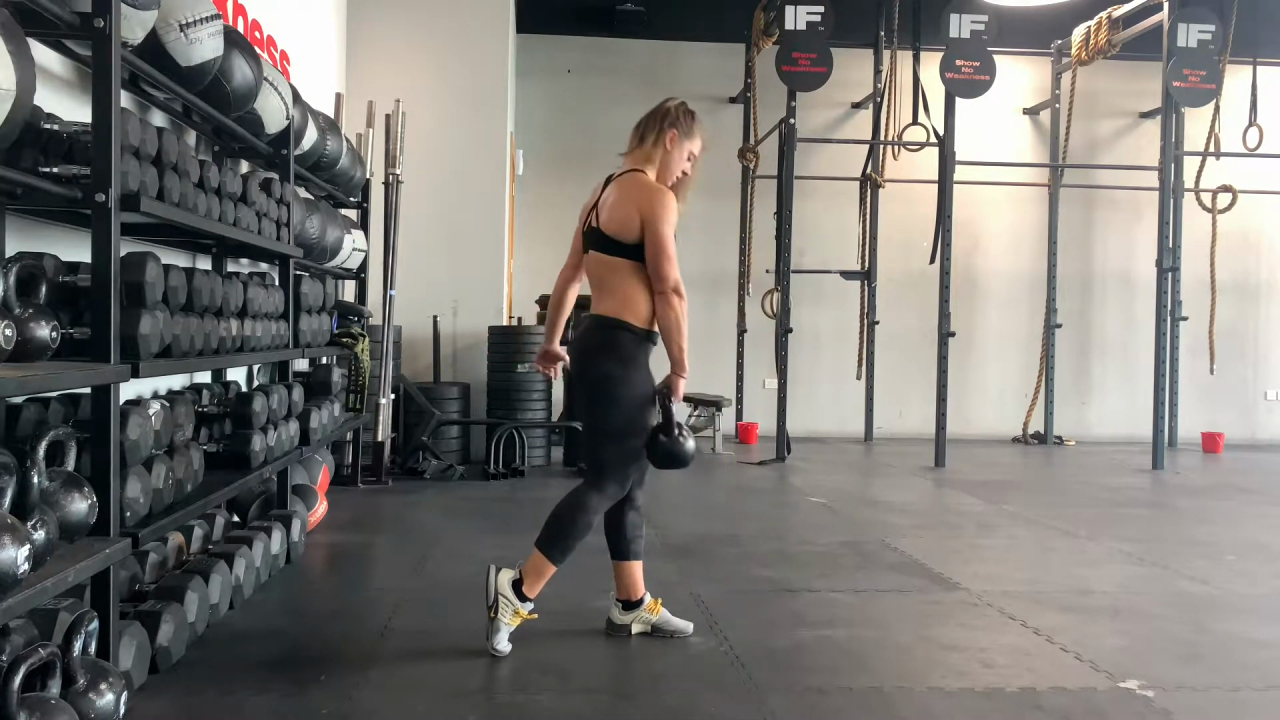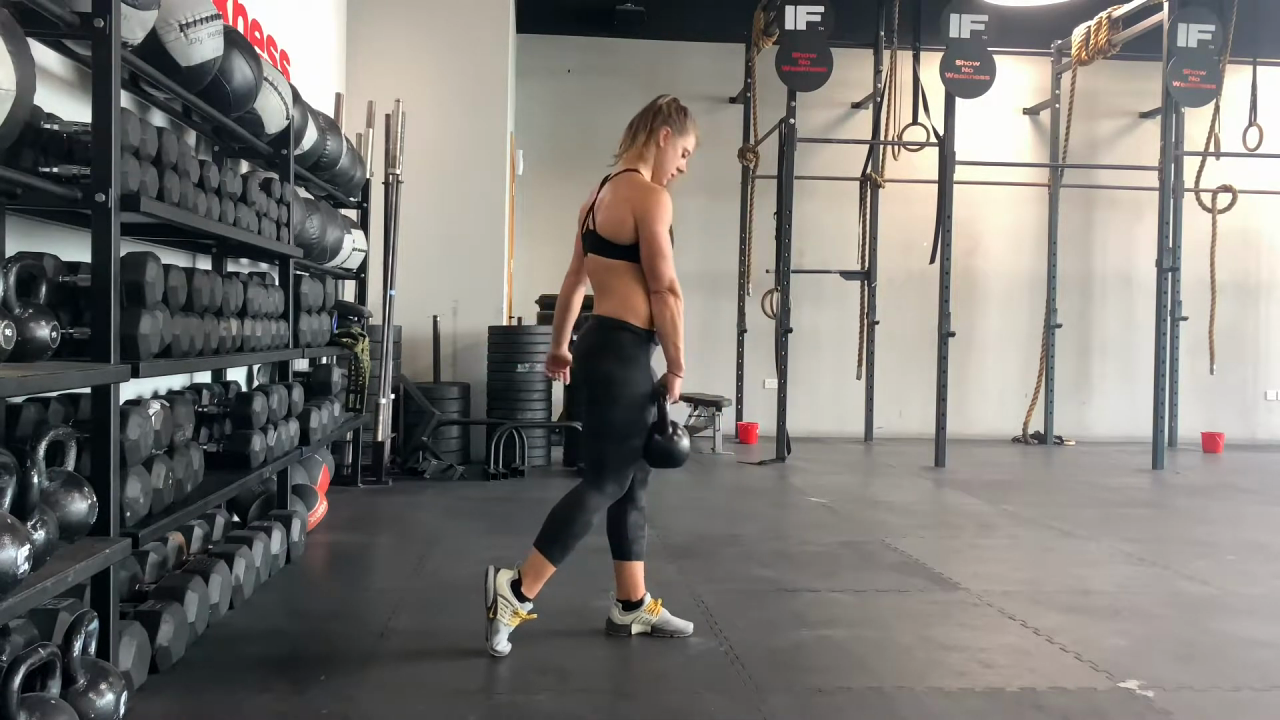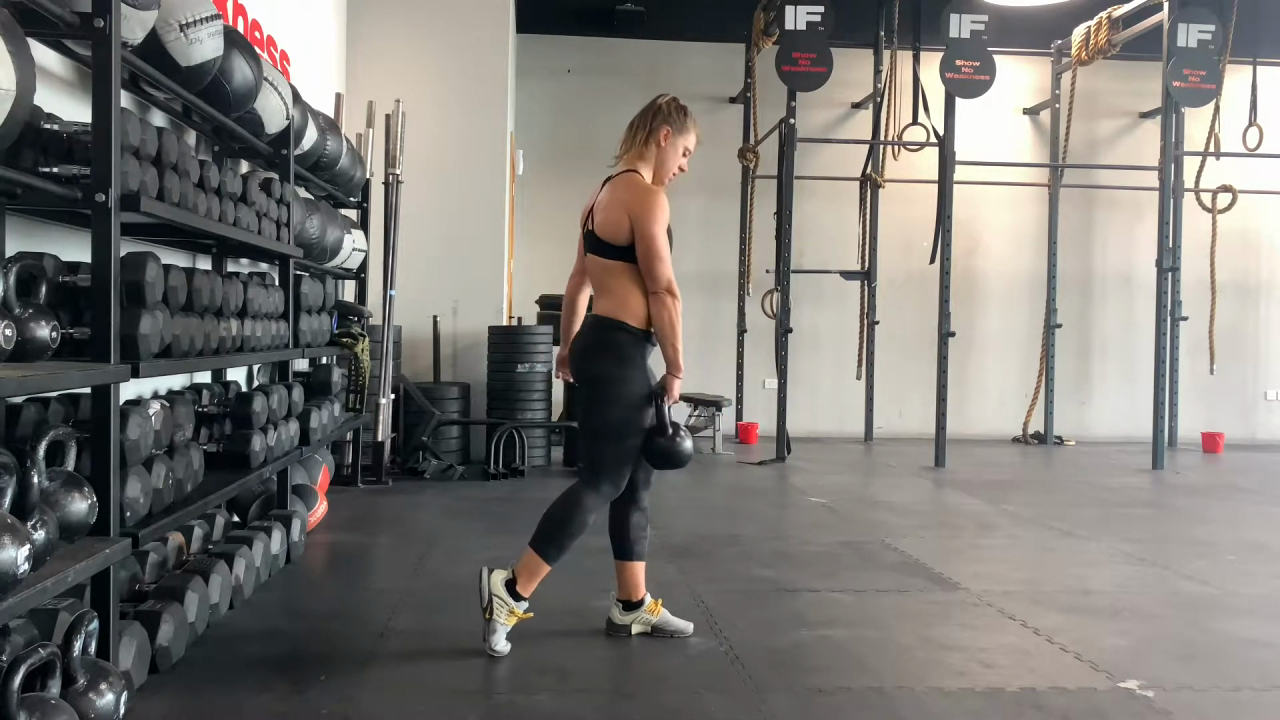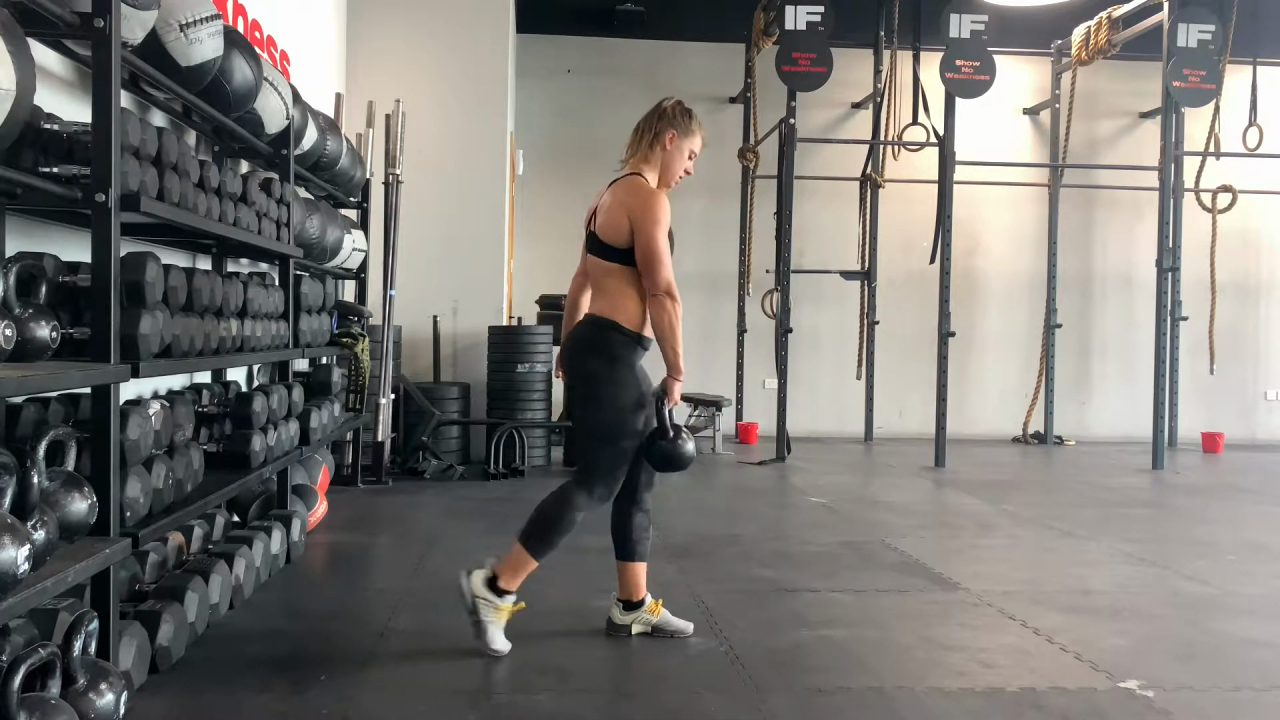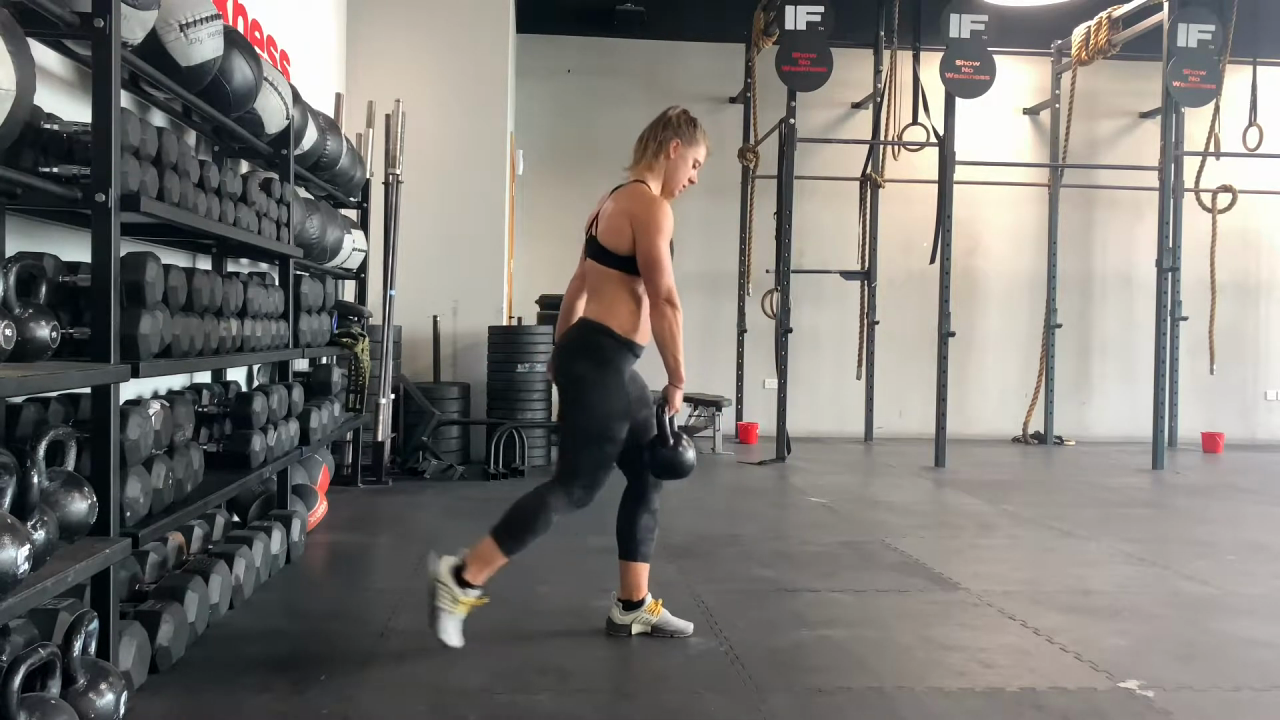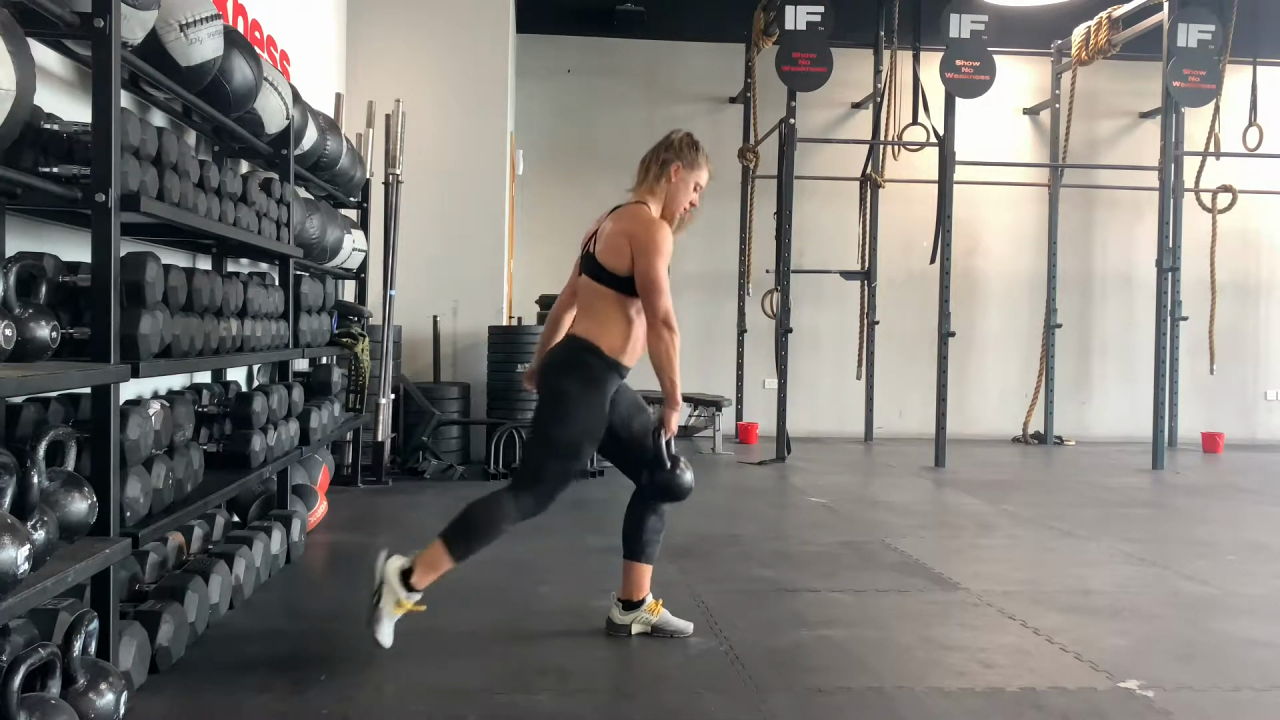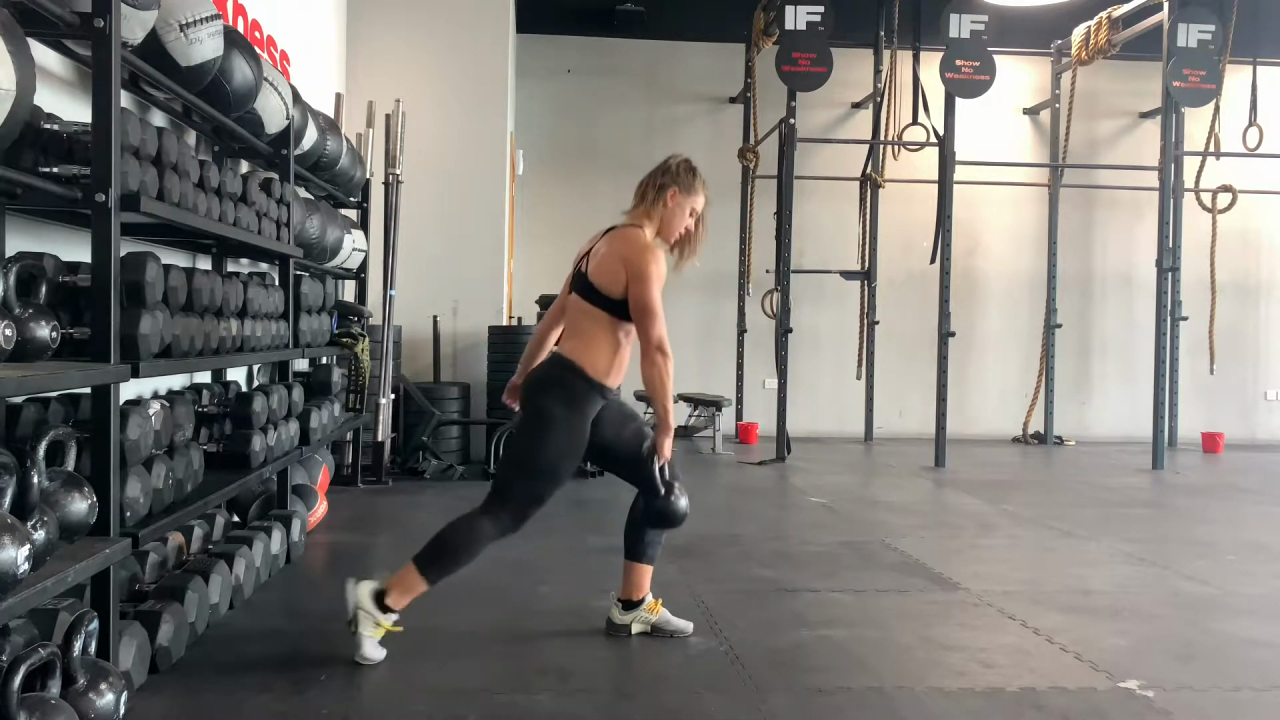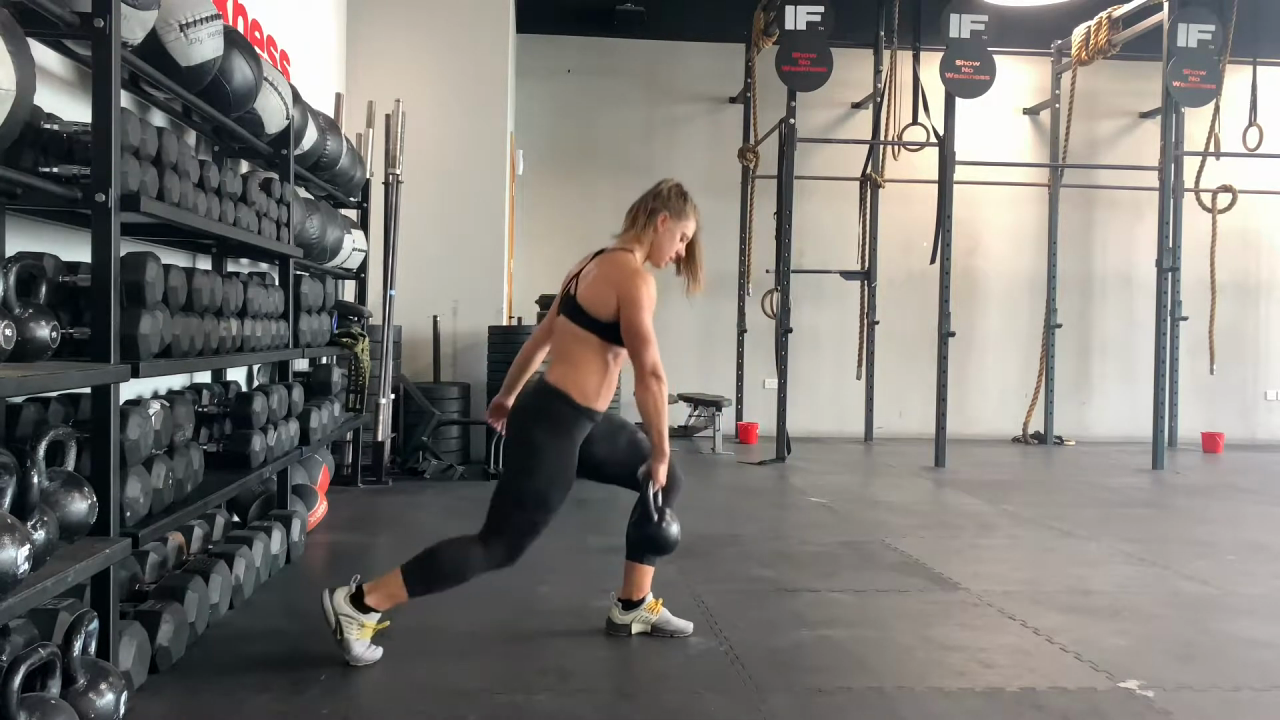
dt=0.1s
person 1, frame 1
left shoulder: (605, 191)
right shoulder: (654, 197)
left elbow: (570, 276)
right elbow: (669, 291)
left wrist: (553, 340)
right wrist: (680, 370)
left hip: (600, 345)
right hip: (620, 352)
left knee: (628, 479)
right knee: (608, 482)
left ankle: (631, 605)
right ankle: (515, 592)
person 1, frame 2
left shoulder: (604, 192)
right shoulder: (649, 197)
left elbow: (574, 279)
right elbow: (665, 290)
left wrist: (560, 344)
right wrist: (676, 368)
left hip: (603, 346)
right hip: (621, 353)
left knee: (630, 480)
right knee: (605, 482)
left ankle: (631, 606)
right ankle: (514, 592)
person 1, frame 3
left shoulder: (606, 192)
right shoulder: (646, 197)
left elbow: (579, 281)
right elbow: (662, 291)
left wrist: (568, 346)
right wrist: (675, 369)
left hip: (600, 346)
right hip: (618, 353)
left knee: (633, 480)
right knee: (602, 482)
left ankle: (631, 606)
right ankle: (510, 591)
person 1, frame 4
left shoulder: (614, 194)
right shoulder: (647, 198)
left elbow: (582, 281)
right elbow: (662, 293)
left wrist: (569, 347)
right wrist: (677, 373)
left hip: (604, 351)
right hip: (609, 356)
left knee: (638, 478)
right knee: (595, 482)
left ankle: (633, 606)
right ankle: (494, 590)
person 1, frame 5
left shoulder: (617, 199)
right shoulder: (651, 206)
left elbow: (579, 286)
right elbow: (664, 301)
left wrist: (564, 349)
right wrist: (677, 380)
left hip: (599, 357)
right hip: (600, 360)
left knee: (648, 477)
right knee: (575, 485)
left ankle: (633, 606)
right ankle: (461, 579)
person 1, frame 6
left shoulder: (616, 219)
right shoulder: (652, 230)
left elbow: (568, 298)
right elbow: (661, 322)
left wrist: (544, 359)
right wrist: (673, 401)
left hip: (597, 379)
right hip: (583, 380)
right knee: (530, 494)
left ankle: (633, 608)
right ankle: (402, 582)
person 1, frame 7
left shoulder: (609, 240)
right shoulder: (644, 253)
left elbow: (555, 315)
right elbow: (655, 347)
left wrist: (524, 376)
right wrist: (665, 429)
left hip: (584, 397)
right hip: (564, 398)
left knee: (660, 482)
right knee: (504, 512)
left ankle: (633, 606)
right ankle: (379, 602)
person 1, frame 8
left shoulder: (596, 263)
right shoulder: (634, 278)
left elbow: (541, 337)
right elbow: (649, 374)
left wrist: (507, 396)
right wrist: (659, 453)
left hip: (574, 418)
right hip: (554, 425)
left knee: (667, 482)
right knee: (500, 544)
left ankle: (632, 607)
right ankle: (357, 604)
